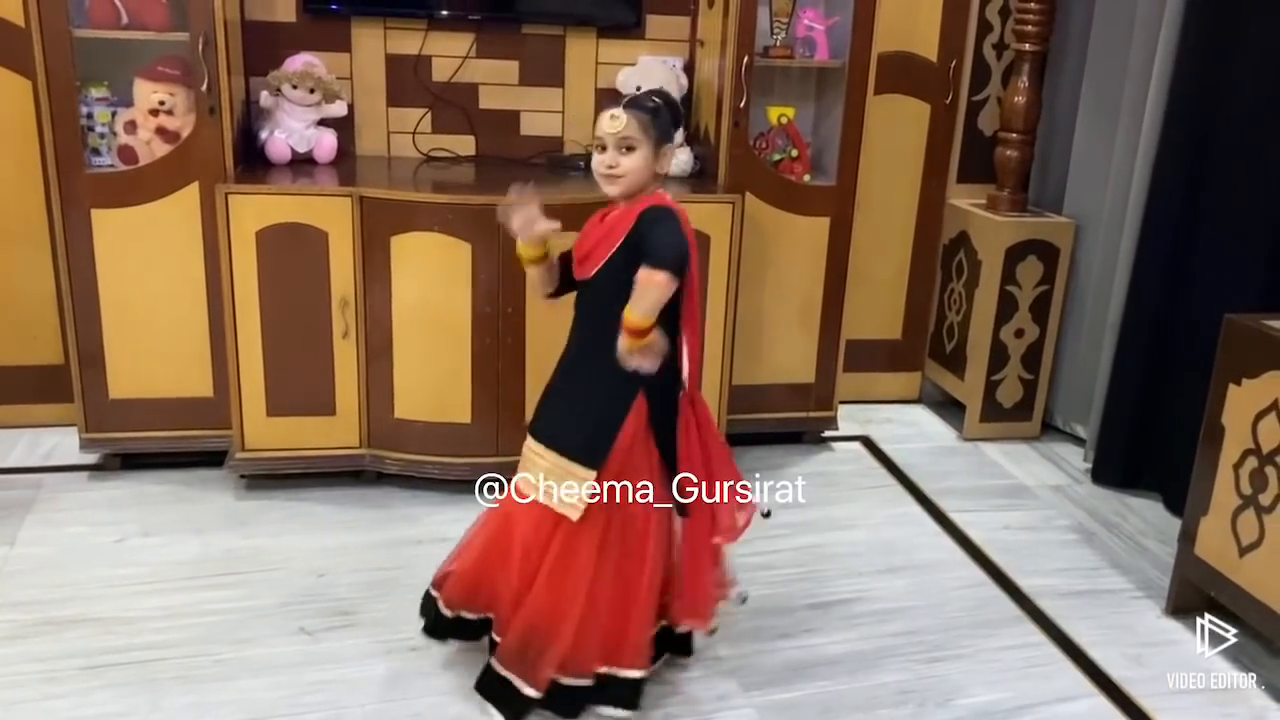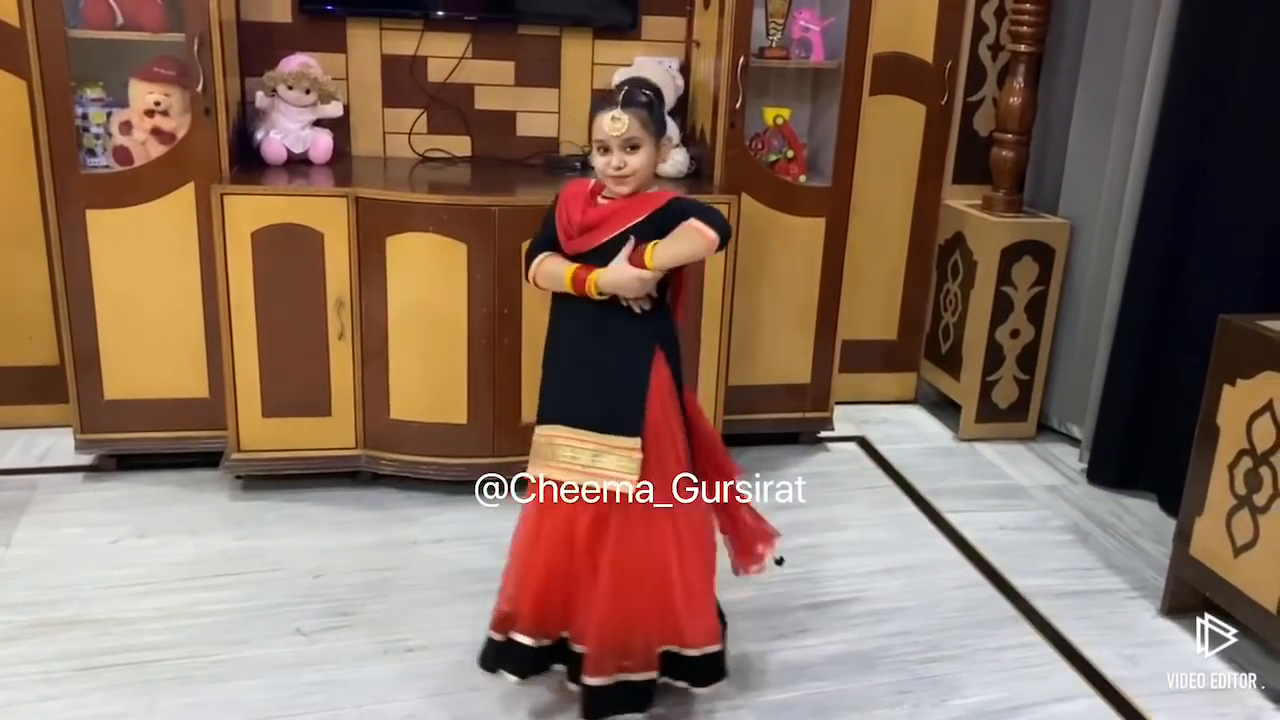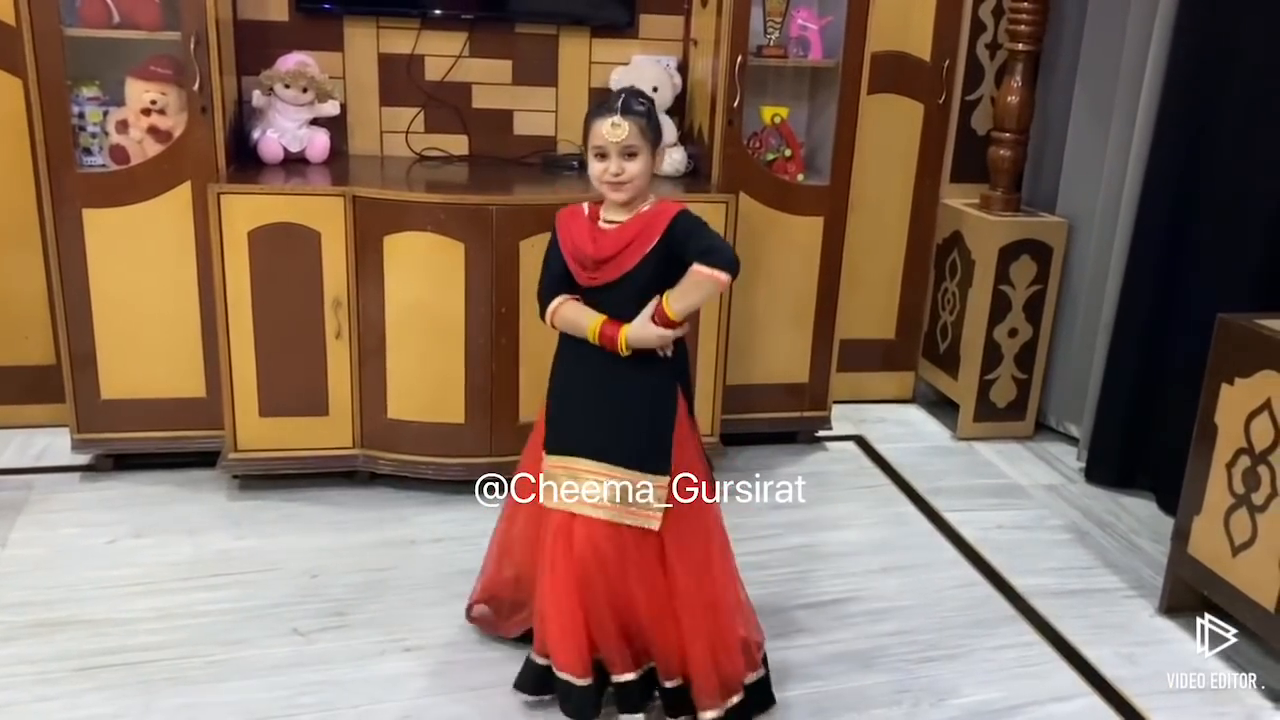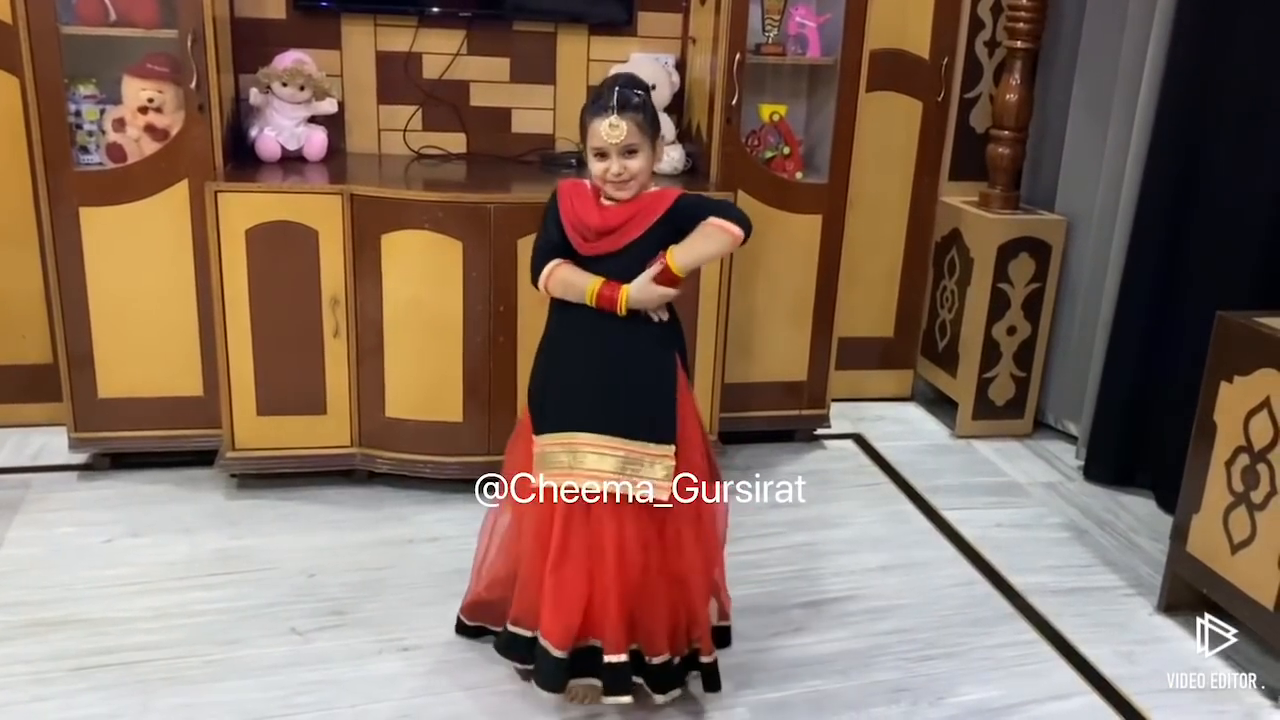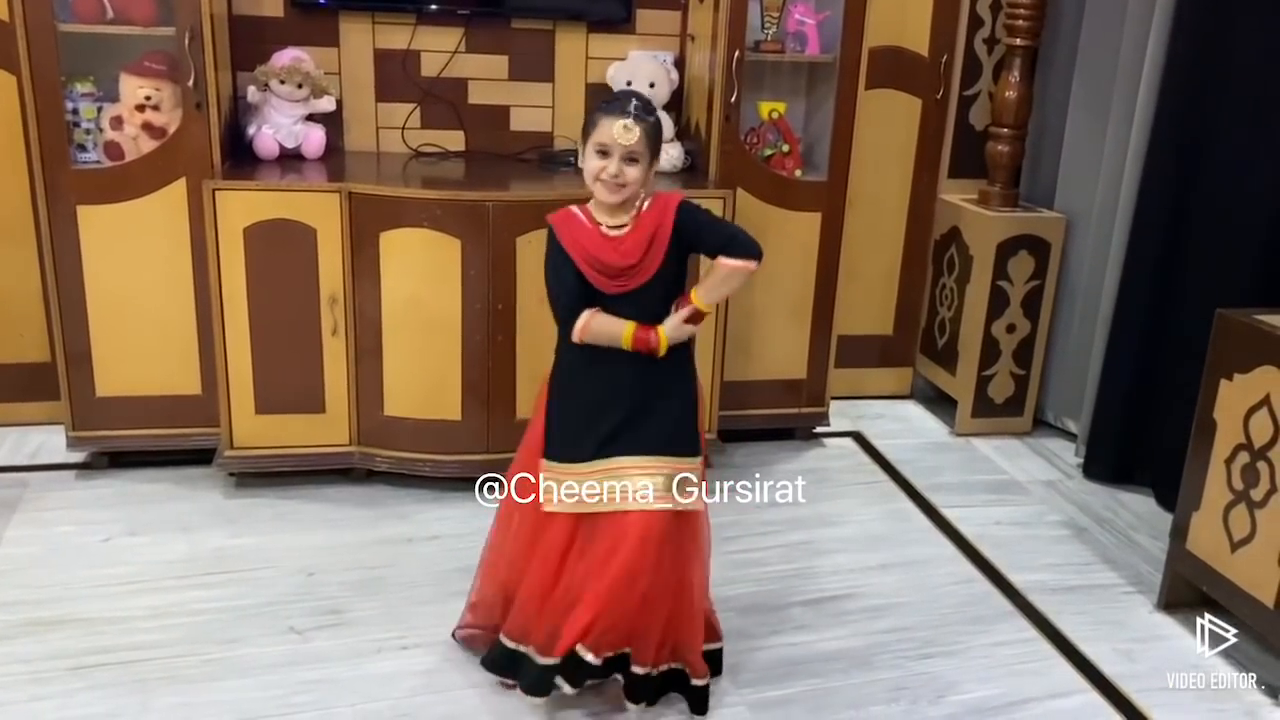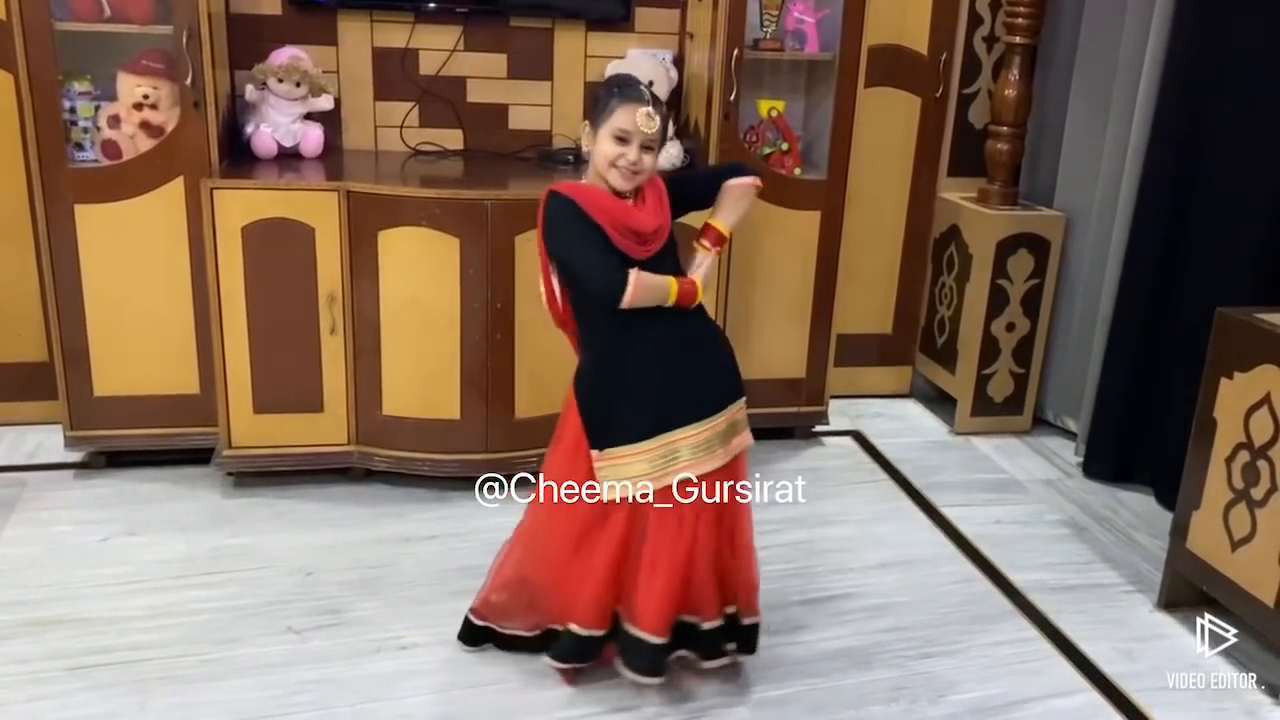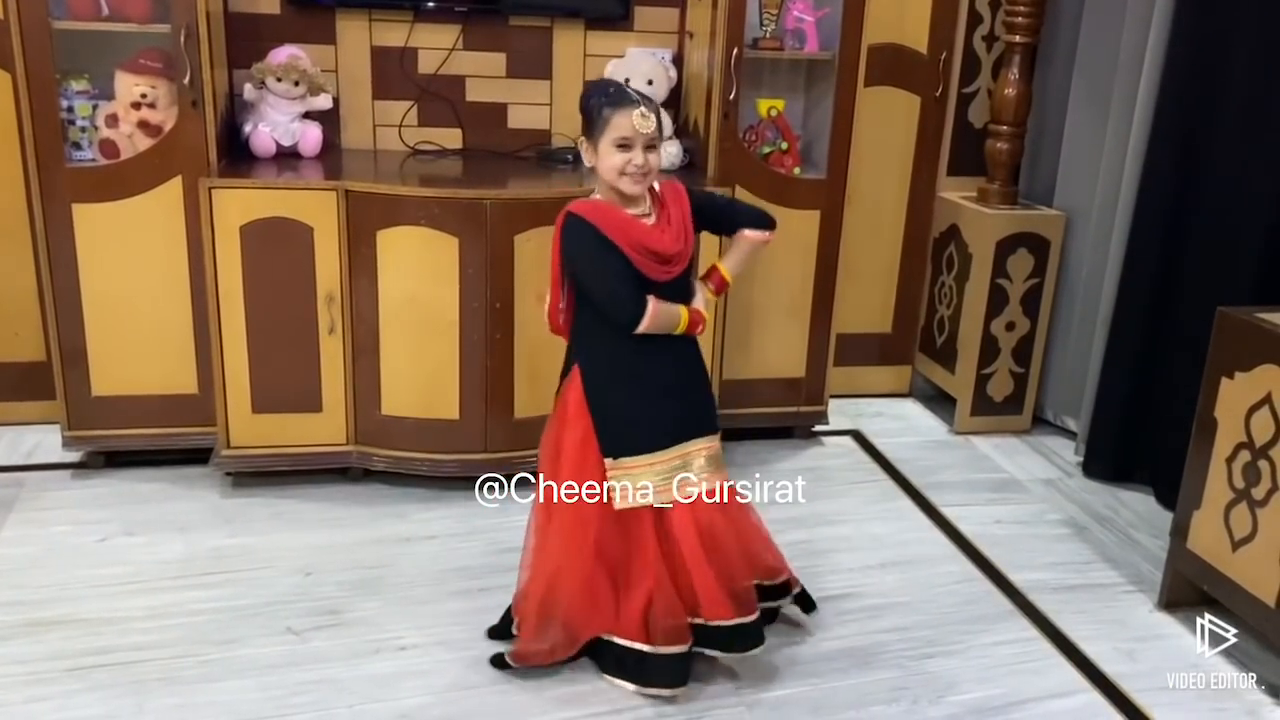
dt=0.3s
person 1, frame 1
left shoulder: (657, 218)
right shoulder: (608, 221)
left elbow: (662, 270)
right elbow: (555, 281)
left wrist: (637, 335)
right wrist: (534, 240)
left hip: (624, 405)
right hip: (585, 392)
left knee: (589, 533)
right knee: (599, 530)
left ankle: (568, 668)
right ankle: (640, 635)
person 1, frame 2
left shoulder: (669, 211)
right shoulder: (573, 199)
left elbow: (712, 229)
right elbow: (537, 264)
left wrist: (639, 265)
right wrist: (600, 280)
left hip: (638, 381)
right hip: (573, 377)
left knee: (637, 518)
right knee: (570, 511)
left ankle: (639, 650)
right ankle: (571, 628)
person 1, frame 3
left shoulder: (671, 225)
right shoulder: (568, 225)
left elbow: (719, 265)
right elbow: (554, 304)
left wrist: (661, 322)
right wrist: (622, 335)
left hip: (648, 410)
right hip: (577, 406)
left knee: (652, 542)
right knee: (568, 533)
left ankle: (683, 668)
right ankle: (580, 655)
person 1, frame 4
left shoulder: (673, 208)
right shoulder: (567, 200)
left elbow: (734, 225)
right elbow: (547, 272)
left wrist: (660, 278)
right wrist: (622, 297)
left hip: (644, 389)
right hip: (569, 385)
left knee: (644, 522)
right knee: (564, 517)
left ankle: (650, 643)
right ankle: (565, 636)
person 1, frame 5
left shoulder: (672, 216)
right shoulder: (564, 230)
left elbow: (743, 254)
right elbow: (575, 322)
left wrist: (689, 312)
right wrist: (653, 337)
left hip: (658, 406)
right hip: (582, 403)
left knee: (647, 535)
right knee: (559, 528)
left ankle: (642, 651)
right ankle: (539, 641)
person 1, frame 6
left shoulder: (663, 193)
right shoulder: (565, 205)
left elbow: (742, 179)
right elbow: (613, 286)
left wrist: (708, 246)
right wrist: (686, 288)
left hip: (690, 375)
right hip: (615, 384)
left knee: (692, 507)
right knee: (599, 513)
left ankle: (673, 624)
right ankle: (585, 622)
person 1, frame 7
left shoulder: (679, 202)
right shoulder: (582, 224)
left elbow: (758, 224)
right elbow: (631, 310)
left wrist: (713, 284)
right wrist: (693, 316)
left hip: (677, 391)
right hip: (609, 398)
left knee: (697, 510)
right knee: (604, 520)
left ankle: (712, 617)
right ankle: (615, 632)
